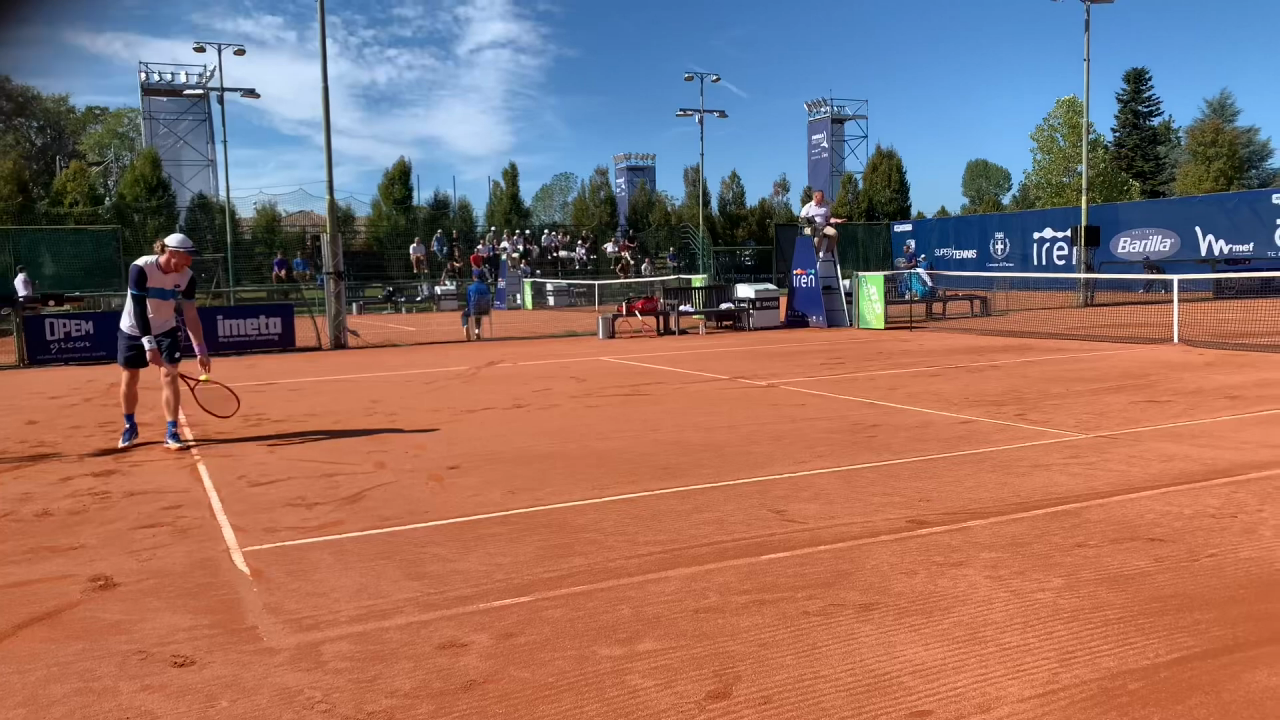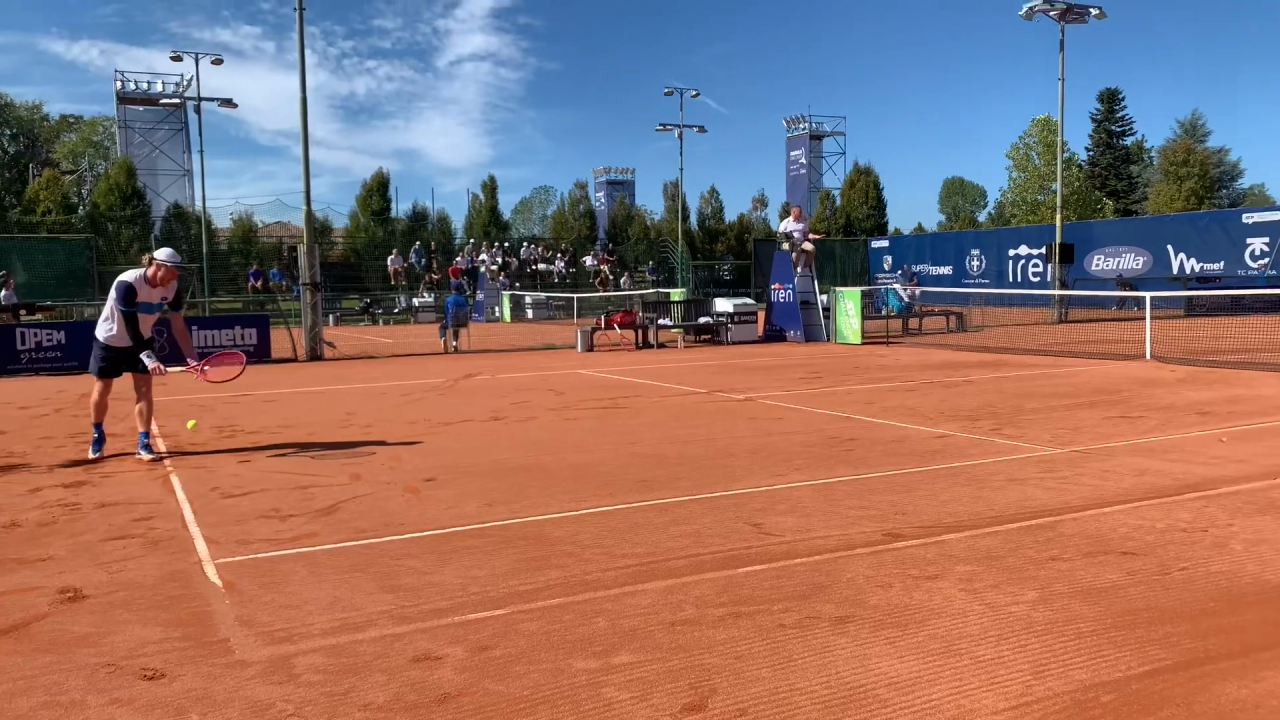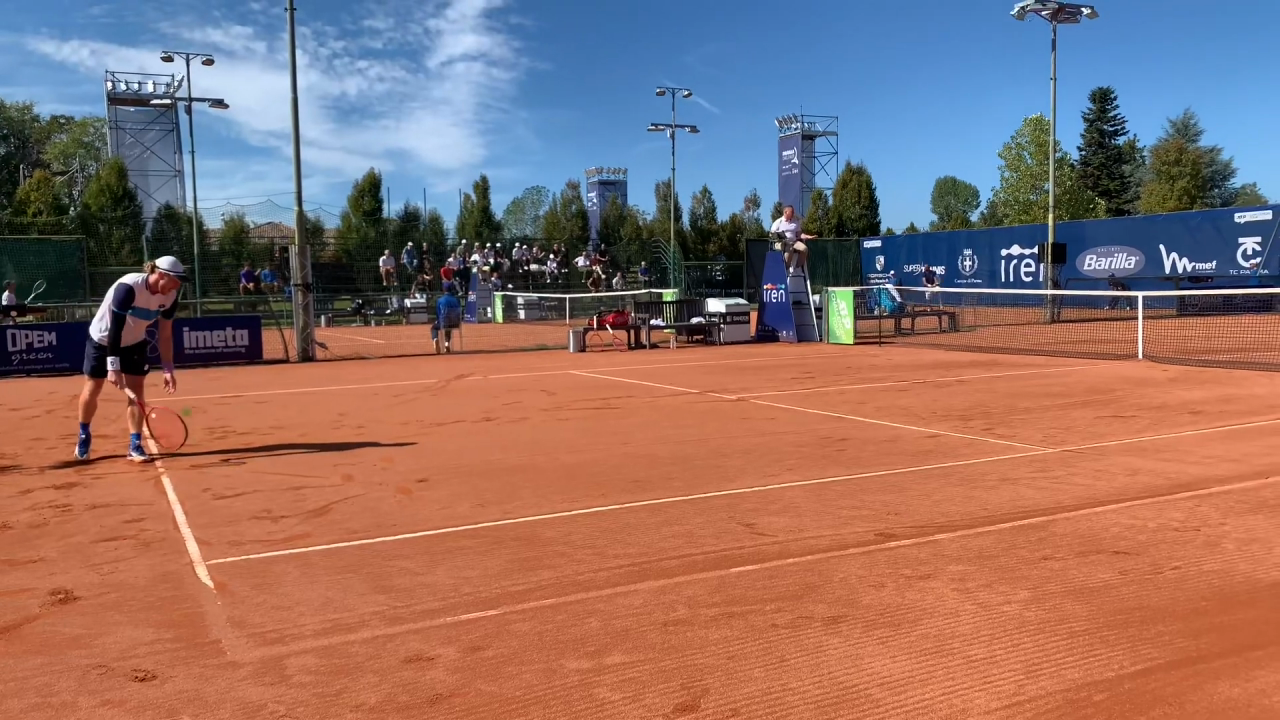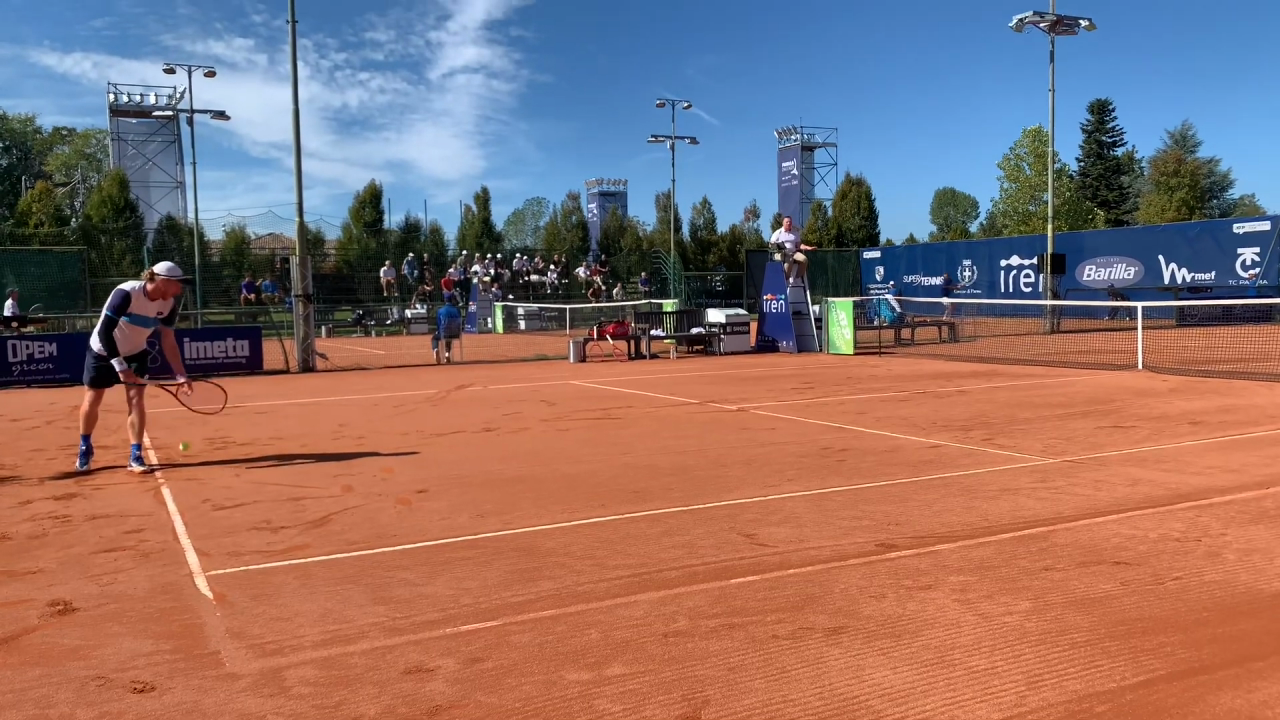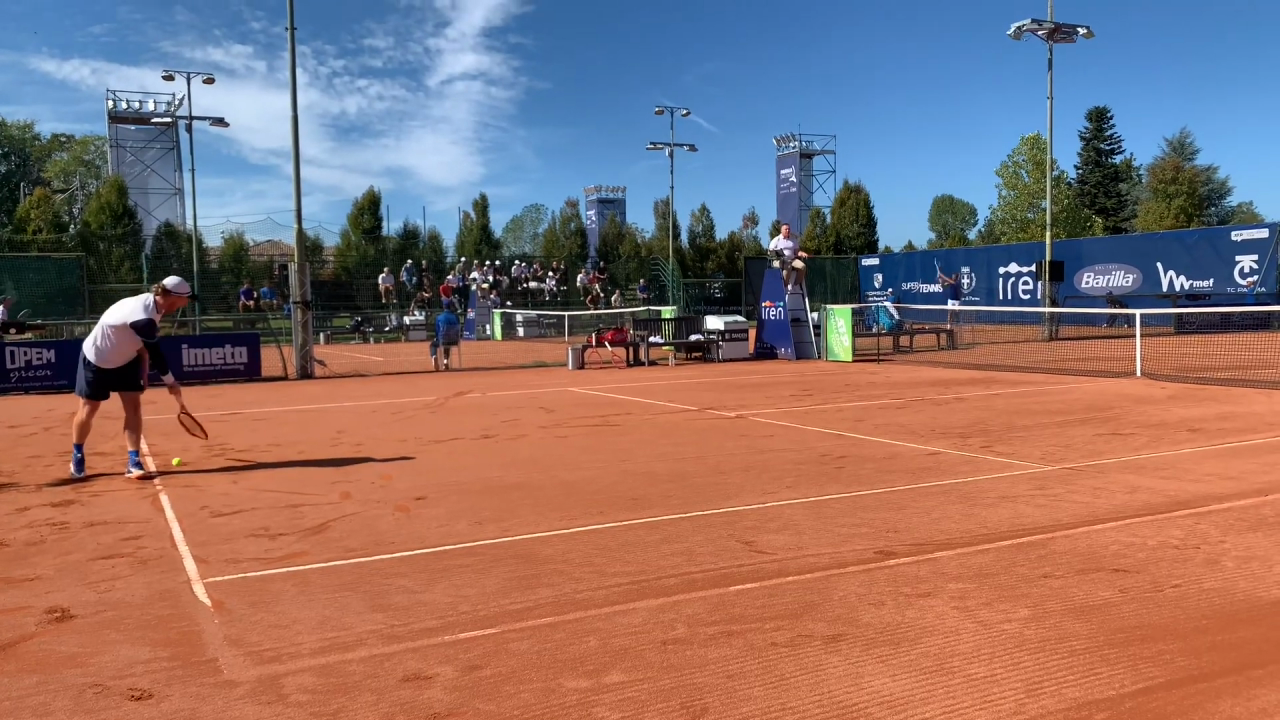
dt=0.4s
person 1, frame 1
left shoulder: (187, 277)
right shoulder: (141, 268)
left elbow: (191, 315)
right elbow: (139, 310)
left wrist: (201, 351)
right wrist: (149, 345)
left hip: (165, 331)
right hip: (133, 331)
left knee: (170, 377)
right knee: (129, 381)
left ankle: (172, 433)
right ankle: (130, 427)
person 1, frame 2
left shoulder: (171, 289)
right shoulder: (128, 284)
left elbow: (178, 326)
right elbow: (131, 328)
left wrist: (192, 359)
right wrist: (149, 358)
left hip: (141, 341)
right hip: (108, 341)
left knee: (144, 388)
right knee: (101, 391)
left ankle: (144, 443)
right ankle: (98, 436)
person 1, frame 3
left shoulder: (170, 297)
right shoulder: (128, 287)
left elbow: (165, 335)
right elbow: (115, 330)
left wrist: (168, 369)
right wrist: (113, 366)
left hip: (135, 343)
right hip: (102, 339)
left knee: (136, 389)
right knee: (92, 390)
left ankle: (135, 445)
right ankle: (84, 436)
person 1, frame 4
left shoulder: (168, 305)
right shoulder: (126, 294)
left elbow: (168, 342)
right elbow: (104, 332)
left wrist: (181, 376)
right wrist: (120, 366)
left hip: (135, 353)
right hip: (103, 351)
left knee: (136, 400)
right knee: (92, 401)
left ankle: (135, 456)
right ankle: (85, 448)
person 1, frame 5
left shoulder: (157, 306)
right shoulder: (144, 317)
right elbow: (155, 353)
left wrist: (143, 372)
right wrist: (170, 382)
left hip: (126, 360)
right hip: (96, 359)
left knee: (133, 407)
right knee: (87, 411)
left ankle: (133, 462)
right ankle: (77, 456)
